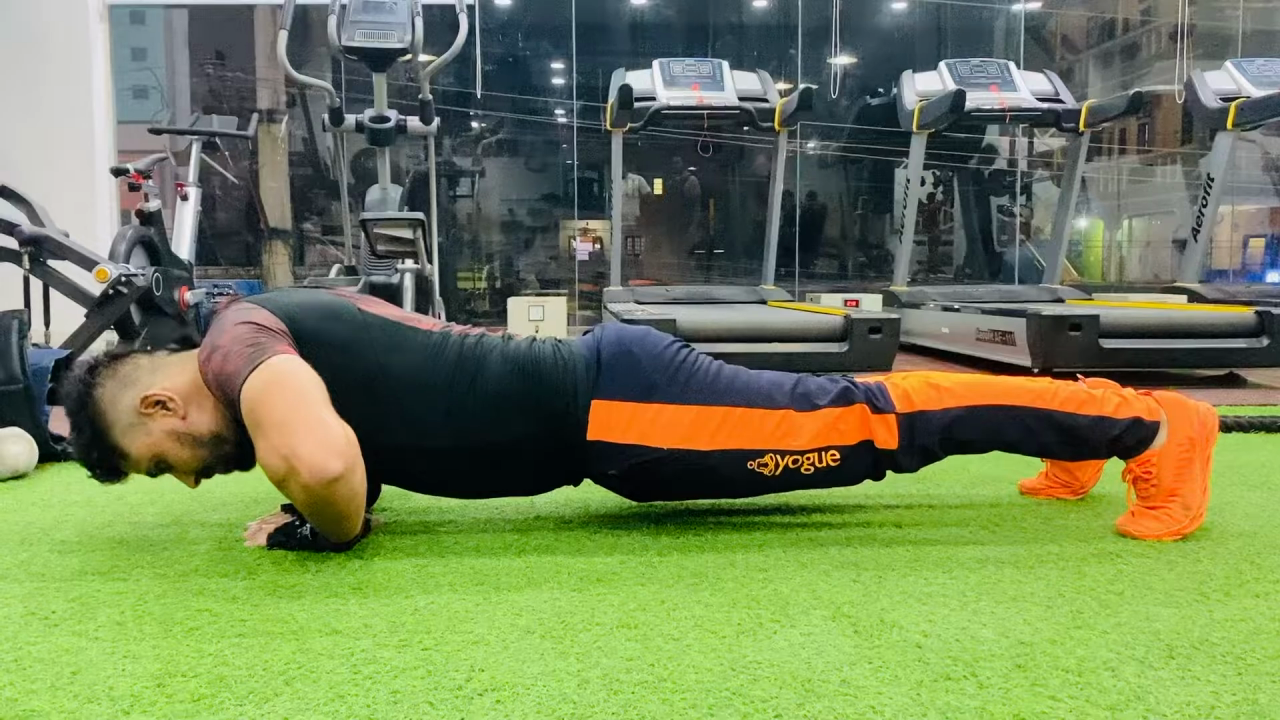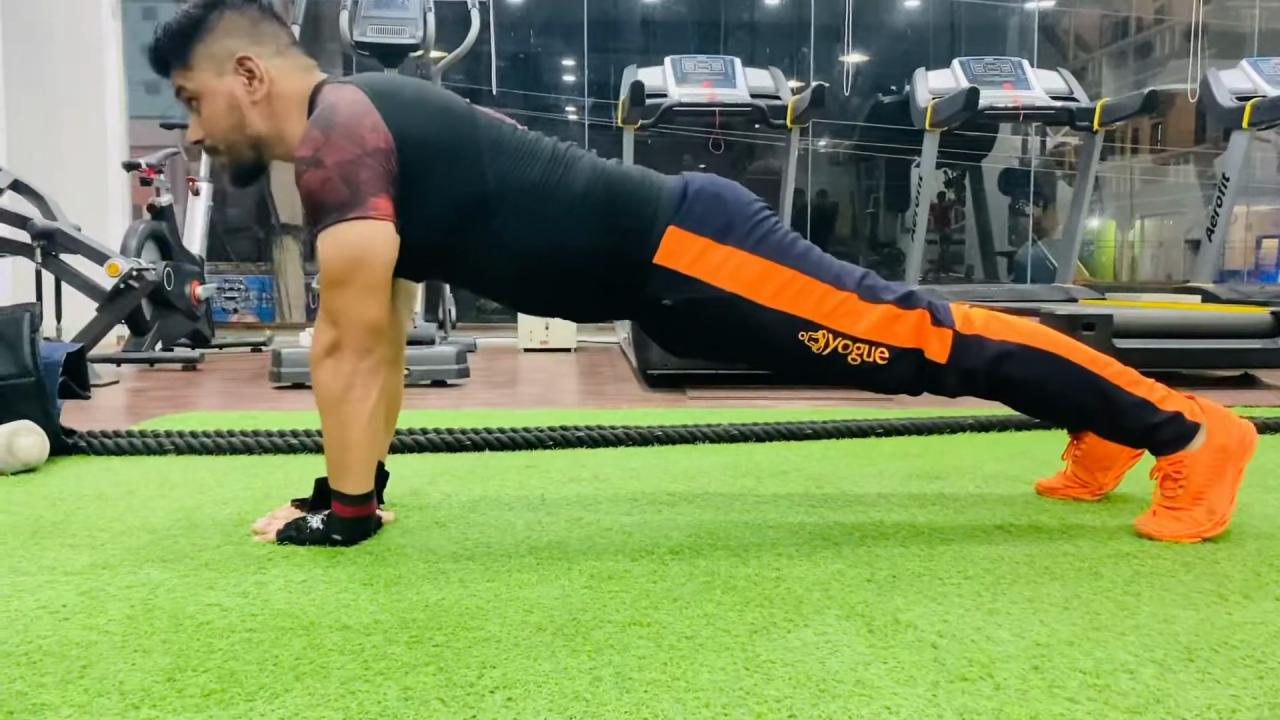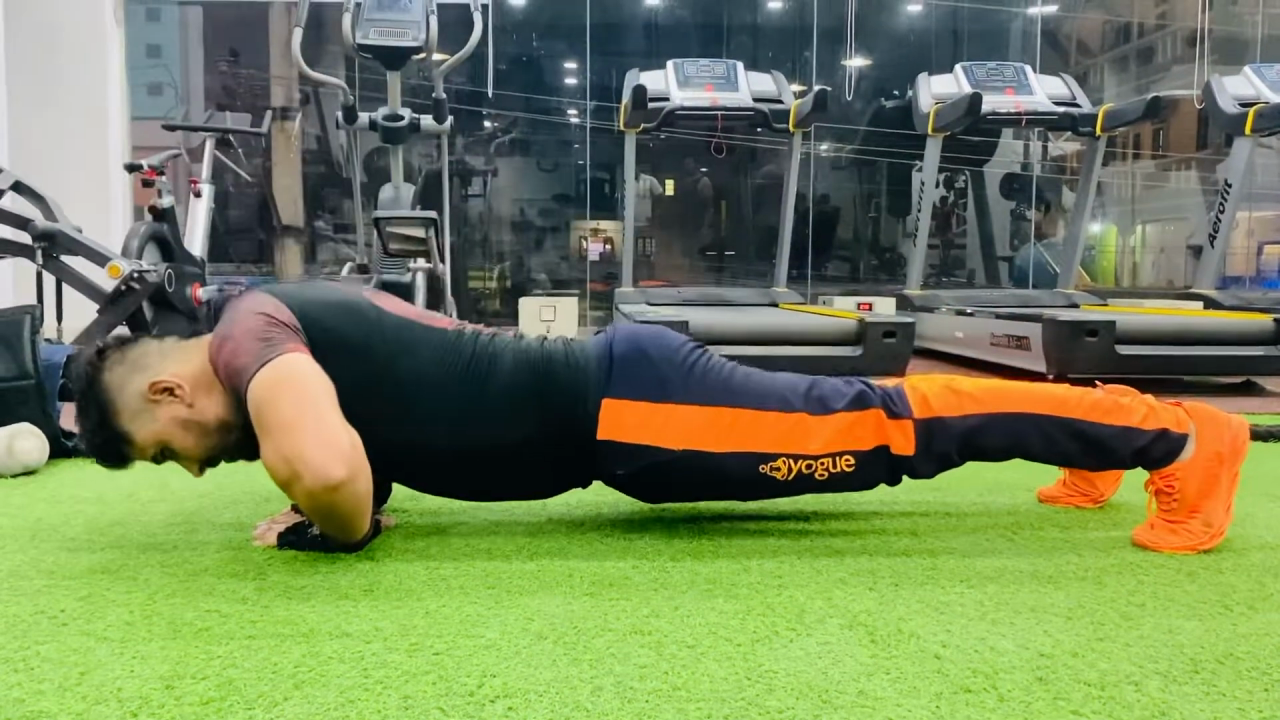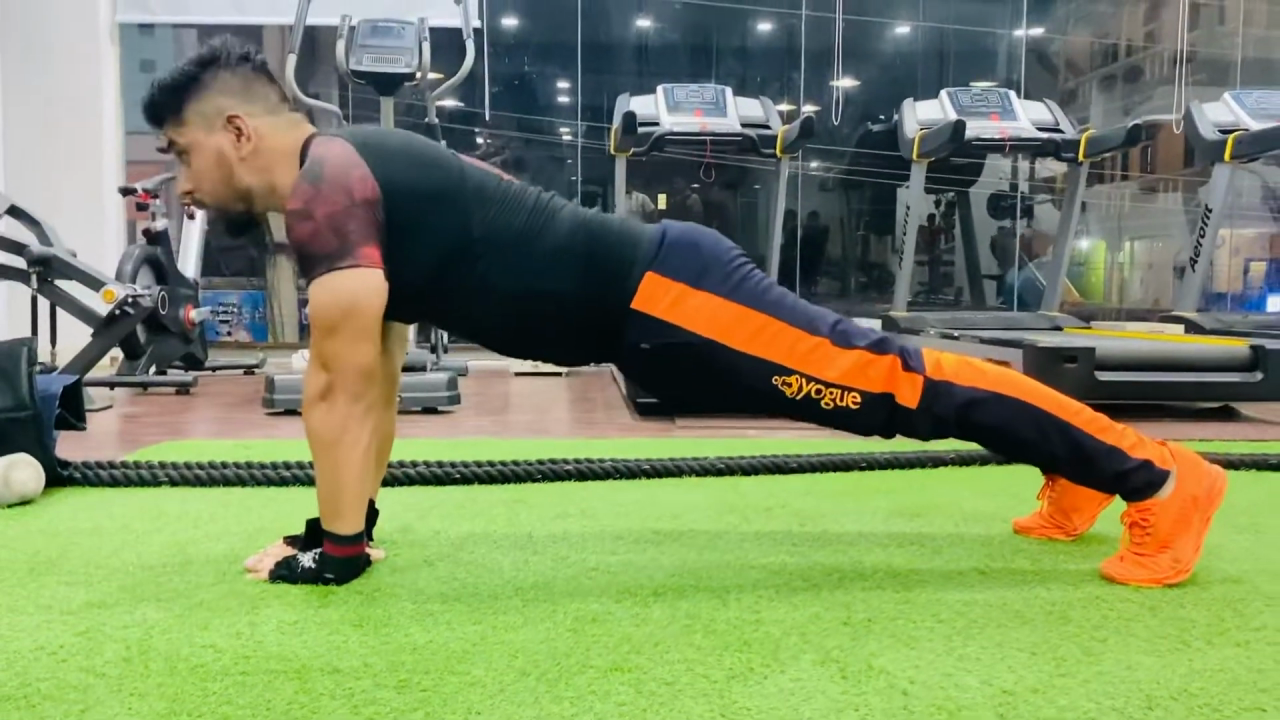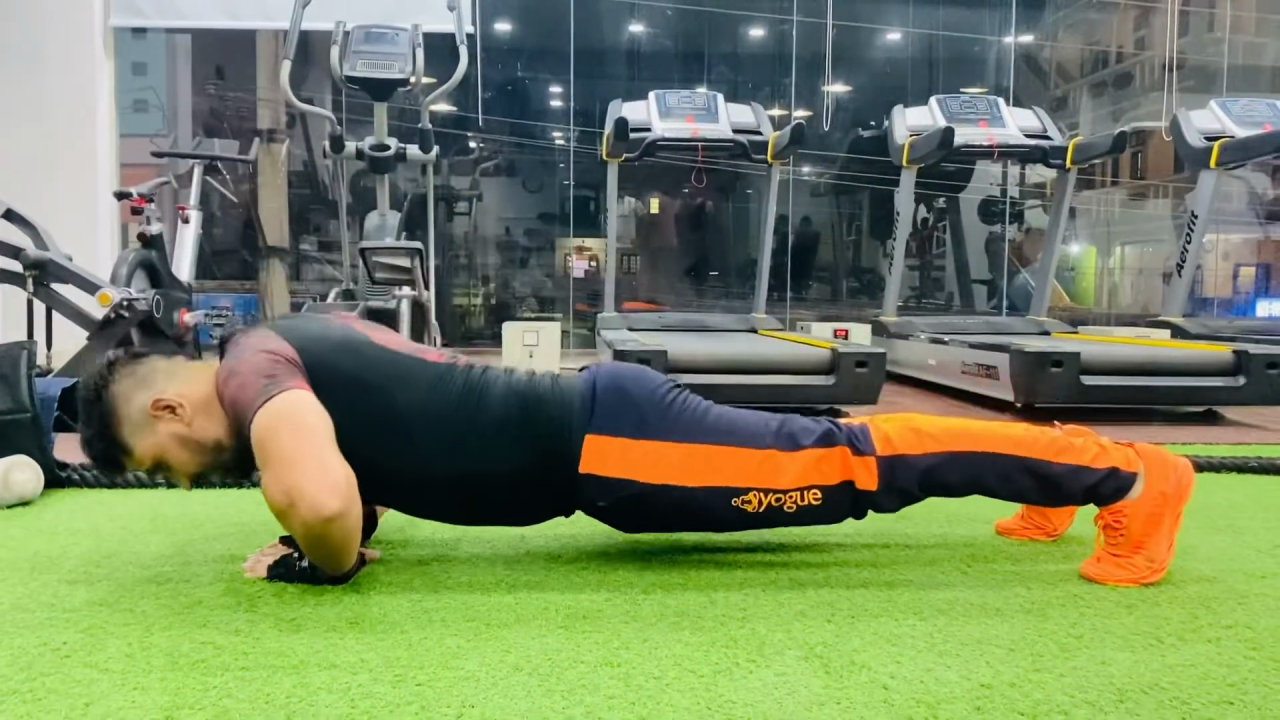
dt=1s
person 1, frame 1
left shoulder: (234, 346)
right shoulder: (276, 326)
left elbow: (321, 458)
left wrist: (332, 528)
right wrist: (344, 490)
left hip: (602, 414)
right hip: (595, 382)
left knee: (865, 427)
right knee: (832, 410)
left ankle: (1147, 424)
right ankle: (1073, 405)
person 1, frame 2
left shoulder: (334, 135)
right shoulder: (358, 126)
left elbow: (347, 346)
right elbow: (380, 333)
left wrist: (344, 509)
right wrist: (360, 476)
left hip: (681, 252)
right hip: (666, 255)
left knee: (917, 340)
right knee: (902, 340)
left ankle: (1189, 435)
right ankle: (1104, 432)
person 1, frame 3
left shoulder: (245, 334)
right shoulder: (294, 321)
left elbow: (323, 464)
left wrist: (342, 526)
right wrist: (359, 487)
left hip: (615, 413)
right hip: (610, 382)
left knee: (878, 433)
right knee: (850, 420)
left ankle: (1177, 438)
right ankle: (1101, 422)
person 1, frame 4
left shoulder: (324, 189)
right shoulder: (346, 176)
left elbow: (338, 386)
right elbow: (374, 371)
left wrist: (335, 548)
right wrist: (350, 516)
left hip: (658, 297)
right hip: (645, 297)
left knee: (887, 384)
right knee: (874, 384)
left ankle: (1156, 480)
right ankle: (1079, 471)
person 1, frame 5
left shoulder: (248, 369)
right shoulder: (298, 346)
left elbow: (318, 497)
left wrist: (328, 560)
right wrist: (347, 519)
left hip: (599, 451)
right hip: (592, 413)
left knee: (848, 469)
right knee: (819, 453)
left ankle: (1123, 477)
right ankle: (1056, 453)
